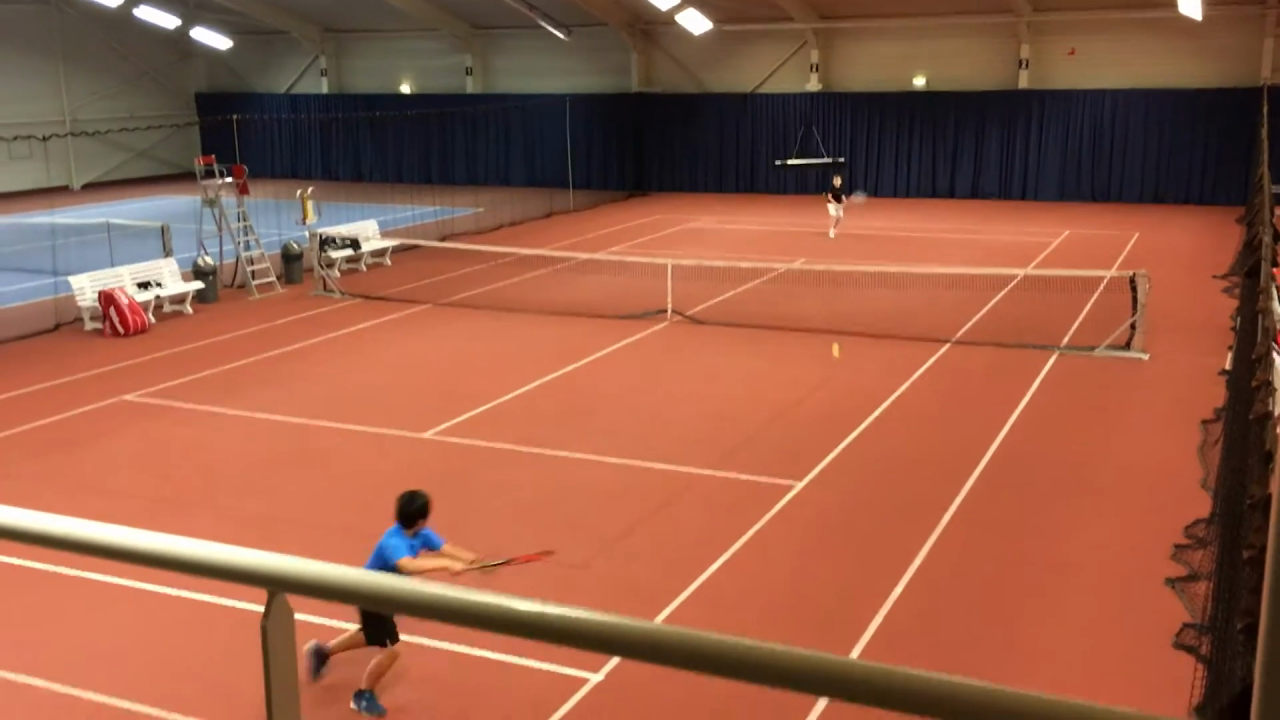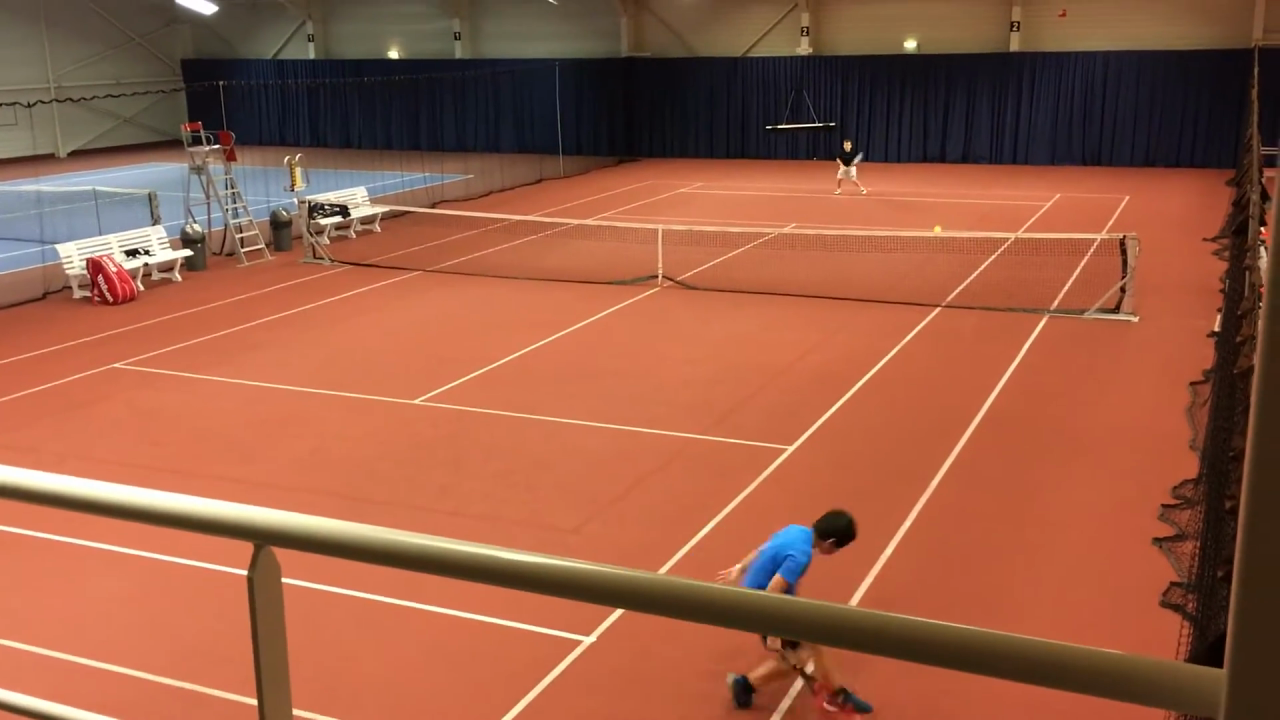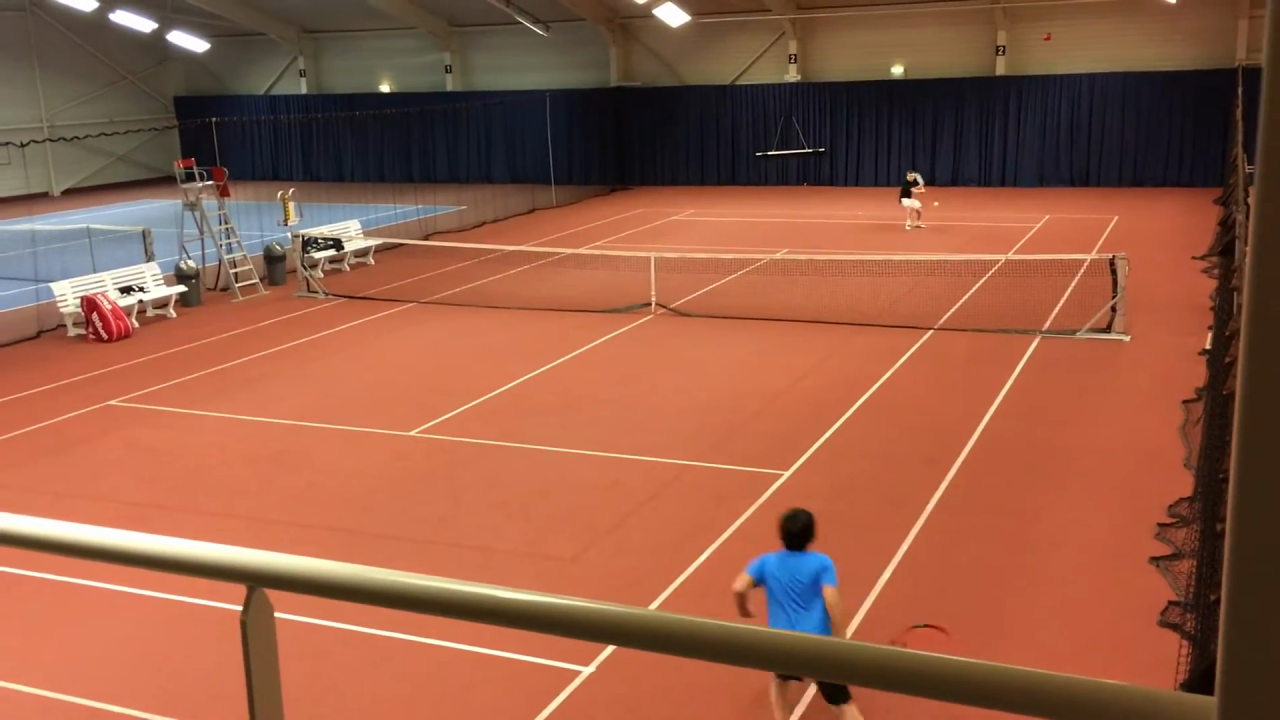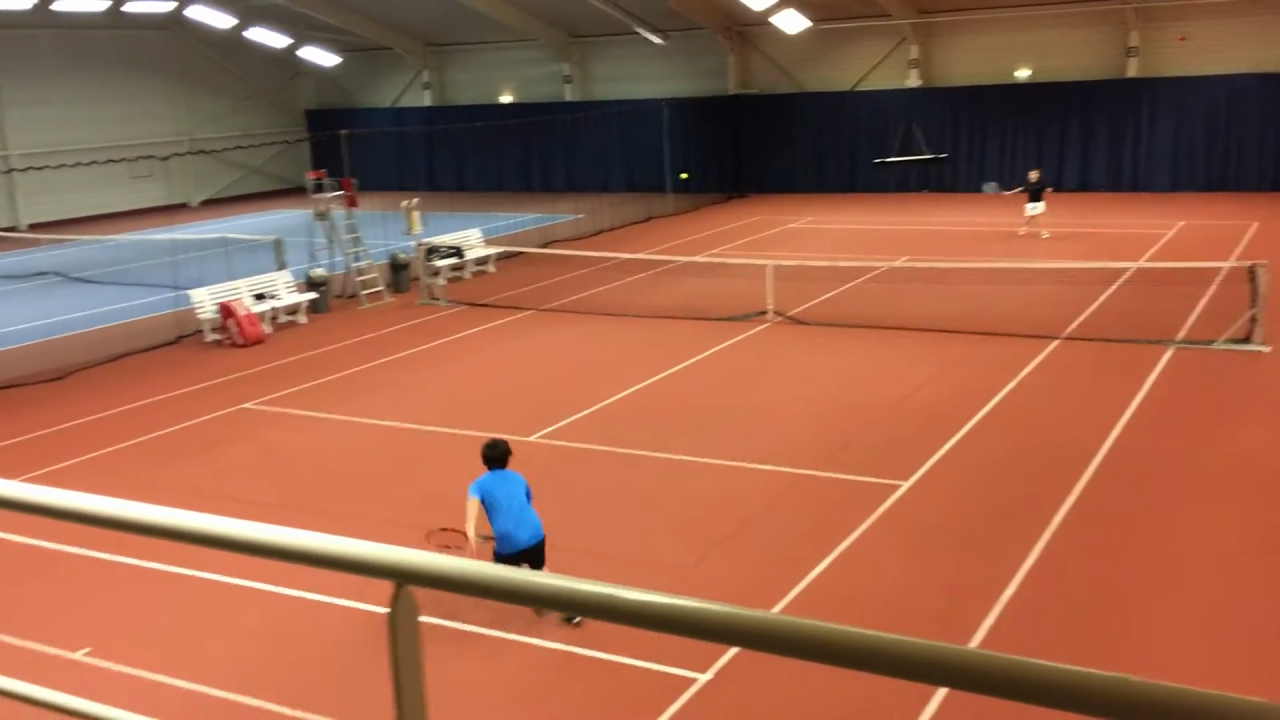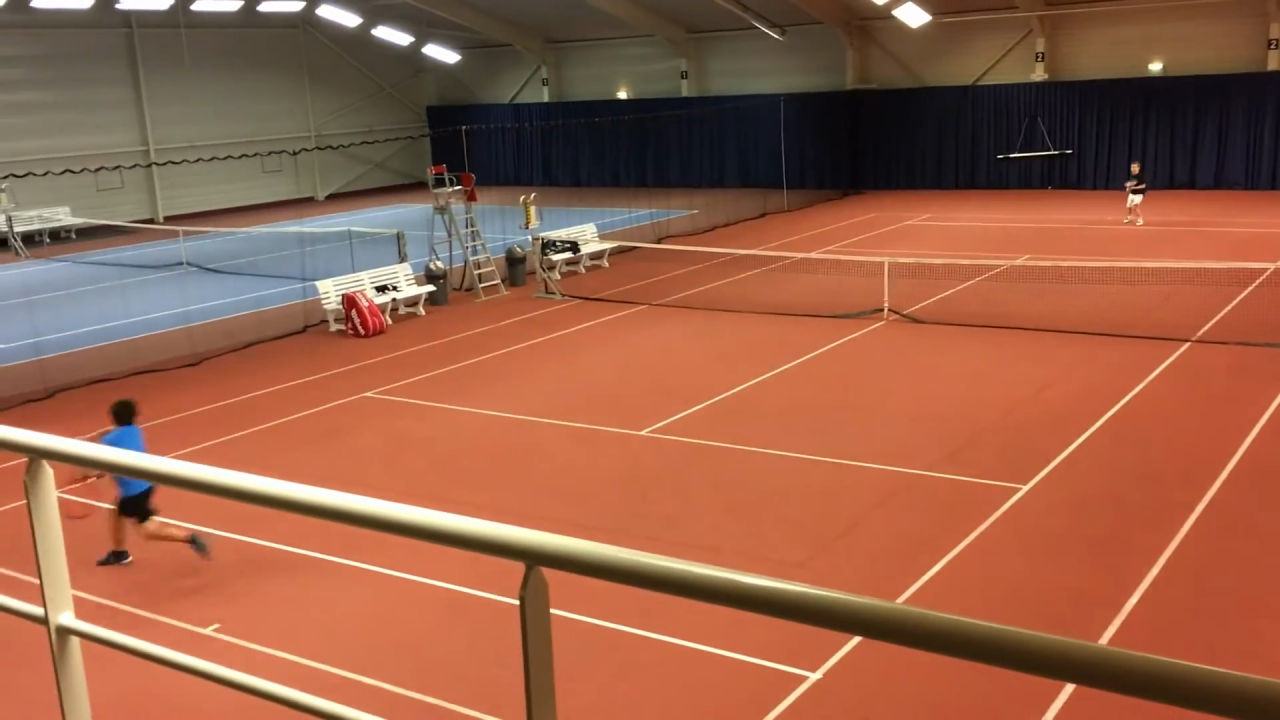
dt=1s
person 1, frame 1
left shoulder: (420, 534)
right shoulder: (394, 542)
left elbow: (443, 547)
right elbow: (409, 566)
left wrist: (467, 558)
right wrist: (446, 564)
left knee: (371, 636)
right knee: (391, 650)
left ankle: (322, 651)
right ankle: (363, 695)
person 1, frame 2
left shoulder: (799, 531)
right shoulder: (800, 554)
left elbow: (762, 550)
right elbow: (771, 592)
left wrist: (740, 569)
right wrist: (772, 635)
left knee: (812, 644)
right knee: (791, 660)
left ankle: (837, 695)
right ankle: (745, 685)
person 1, frame 3
left shoulder: (766, 562)
right shoulder: (821, 563)
left elbow: (738, 588)
right elbow: (832, 601)
left wrist: (743, 609)
left knee: (780, 681)
person 1, frame 4
left shoulder: (478, 485)
right shoulder: (519, 479)
left elbow: (473, 504)
left wrist: (470, 529)
left hip: (509, 542)
right hip: (534, 534)
right knee: (539, 571)
person 1, frame 5
left shoulder: (111, 440)
right shoulder: (134, 432)
left hip: (133, 489)
right hip: (143, 484)
left knee: (148, 530)
right knee: (117, 515)
left ankle: (189, 539)
right ankle: (119, 553)
